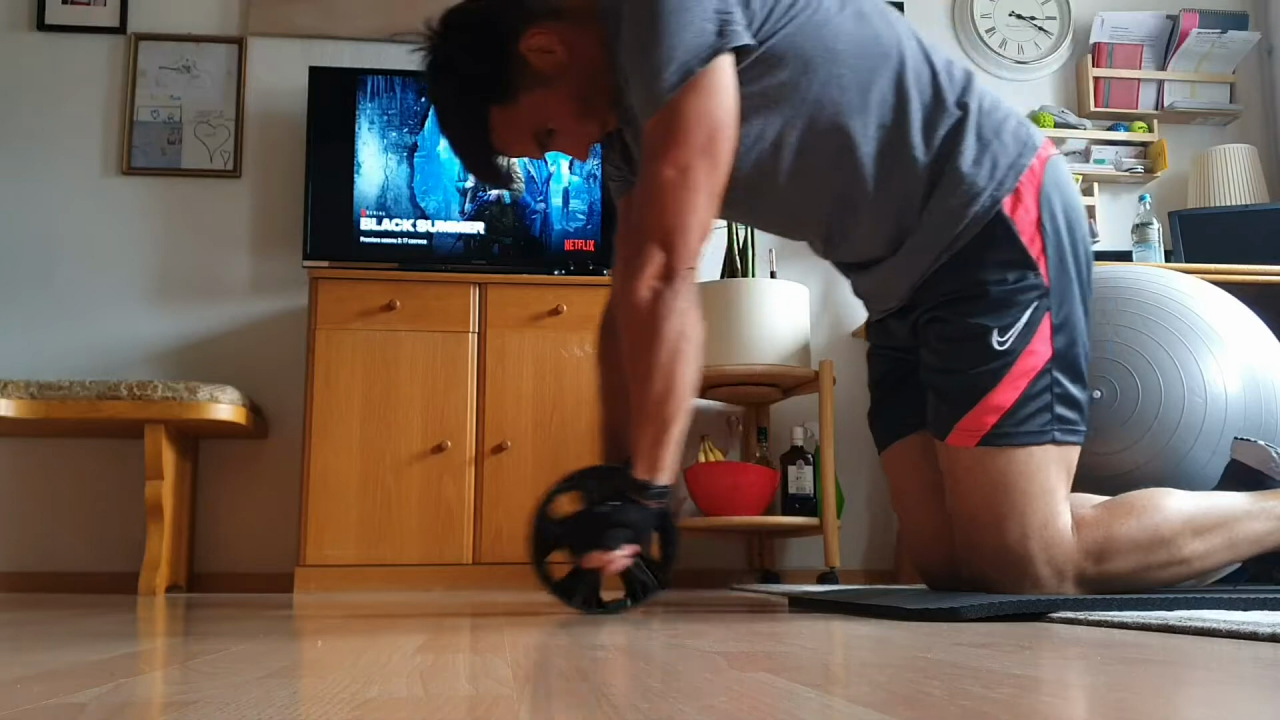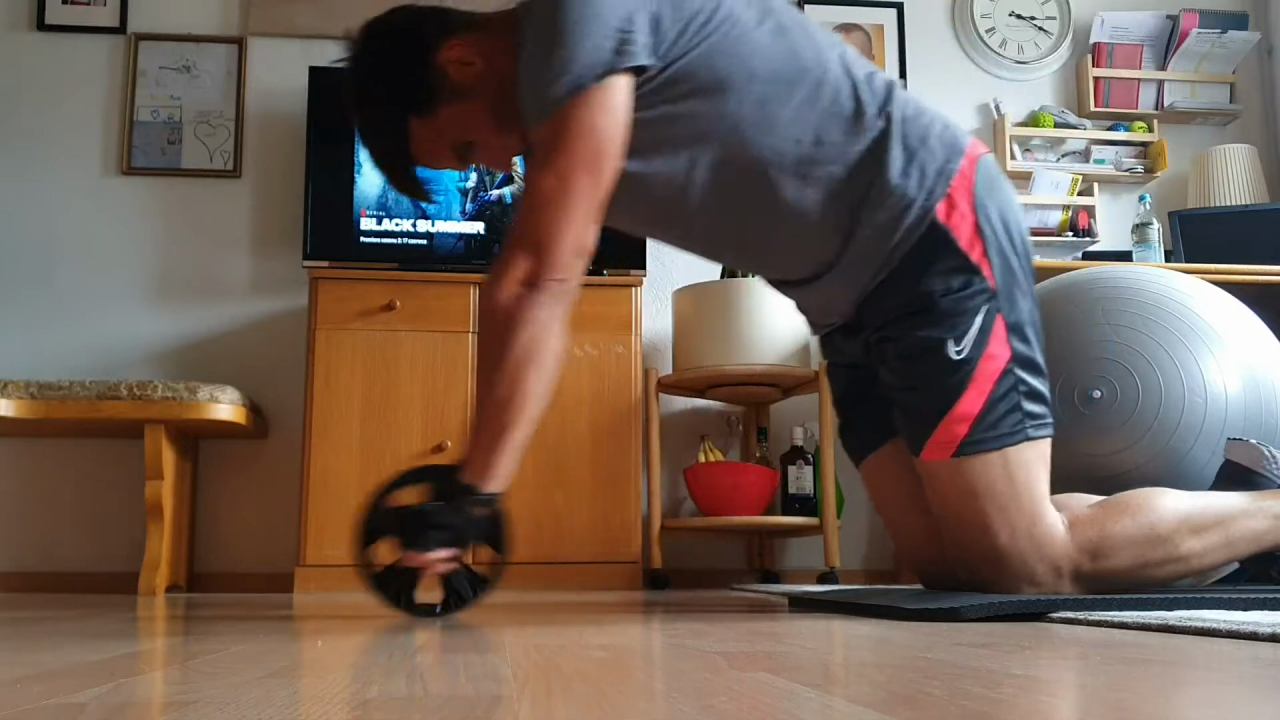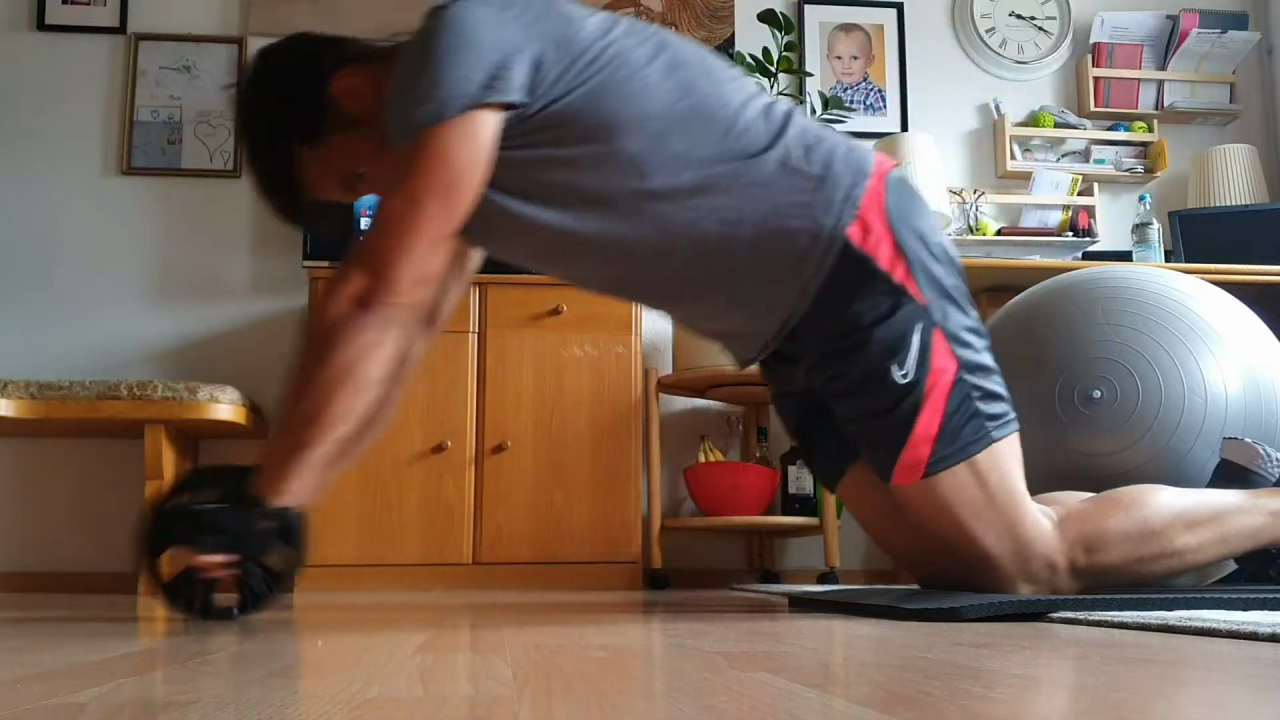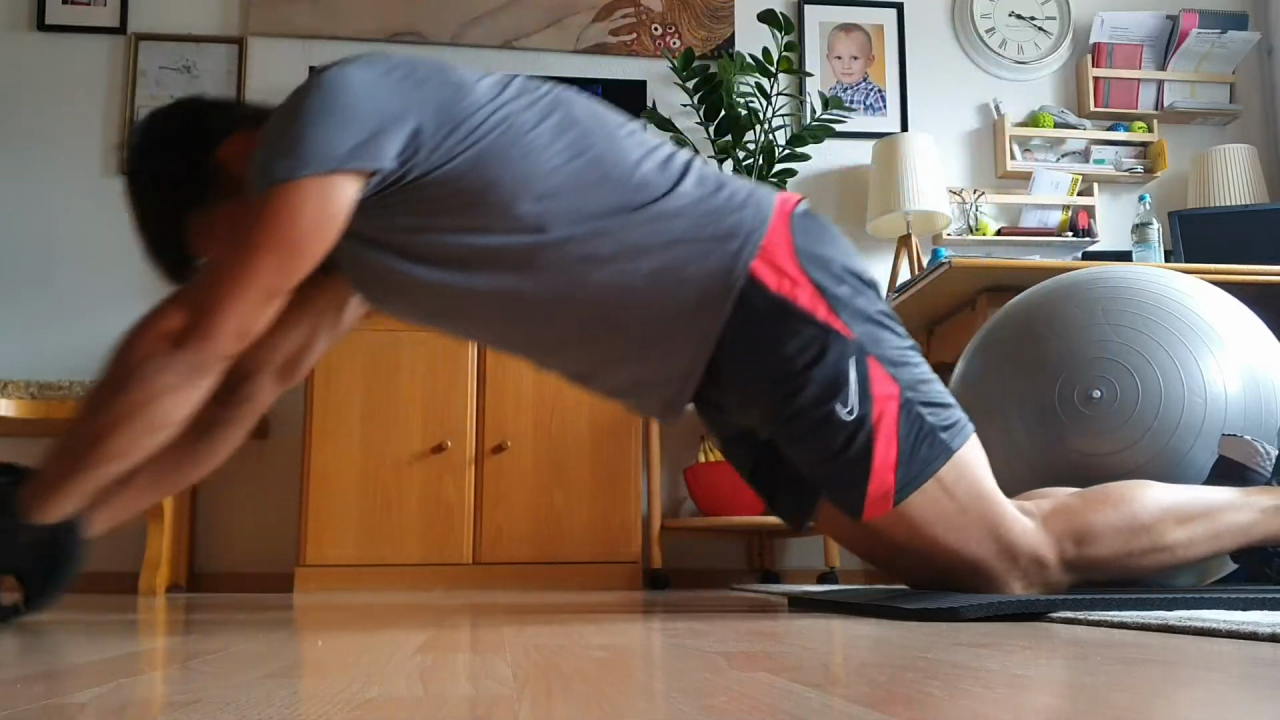
dt=0.3s
person 1, frame 1
right shoulder: (632, 108)
left elbow: (665, 275)
right elbow: (636, 299)
left hip: (1000, 222)
right hip: (911, 278)
left knee: (1028, 567)
right knee: (950, 562)
person 1, frame 2
right shoulder: (561, 97)
left elbow: (531, 278)
right elbow: (540, 303)
left wrist: (473, 502)
right wrist: (477, 499)
left hip: (940, 230)
right hip: (860, 292)
left knee: (1026, 566)
right knee: (950, 564)
person 1, frame 3
right shoulder: (461, 157)
left elbow: (372, 303)
right elbow: (401, 337)
left wrist: (262, 507)
right wrist: (274, 504)
left hip: (858, 258)
right hip: (799, 320)
left knee: (1027, 562)
right knee: (954, 564)
person 1, frame 4
left shoulder: (336, 109)
right shoulder: (343, 212)
left elbow: (192, 340)
right elbow: (247, 388)
left hip: (774, 296)
right hip: (731, 346)
left knee: (1013, 556)
right knee: (952, 555)
